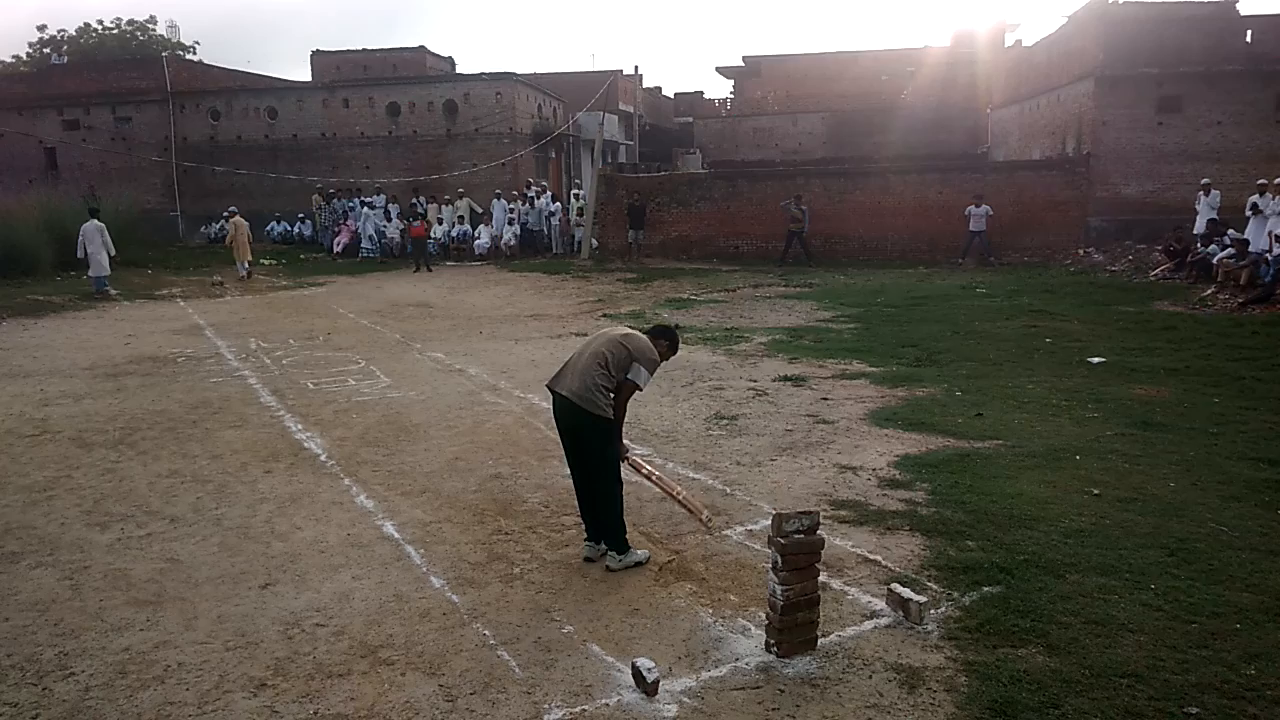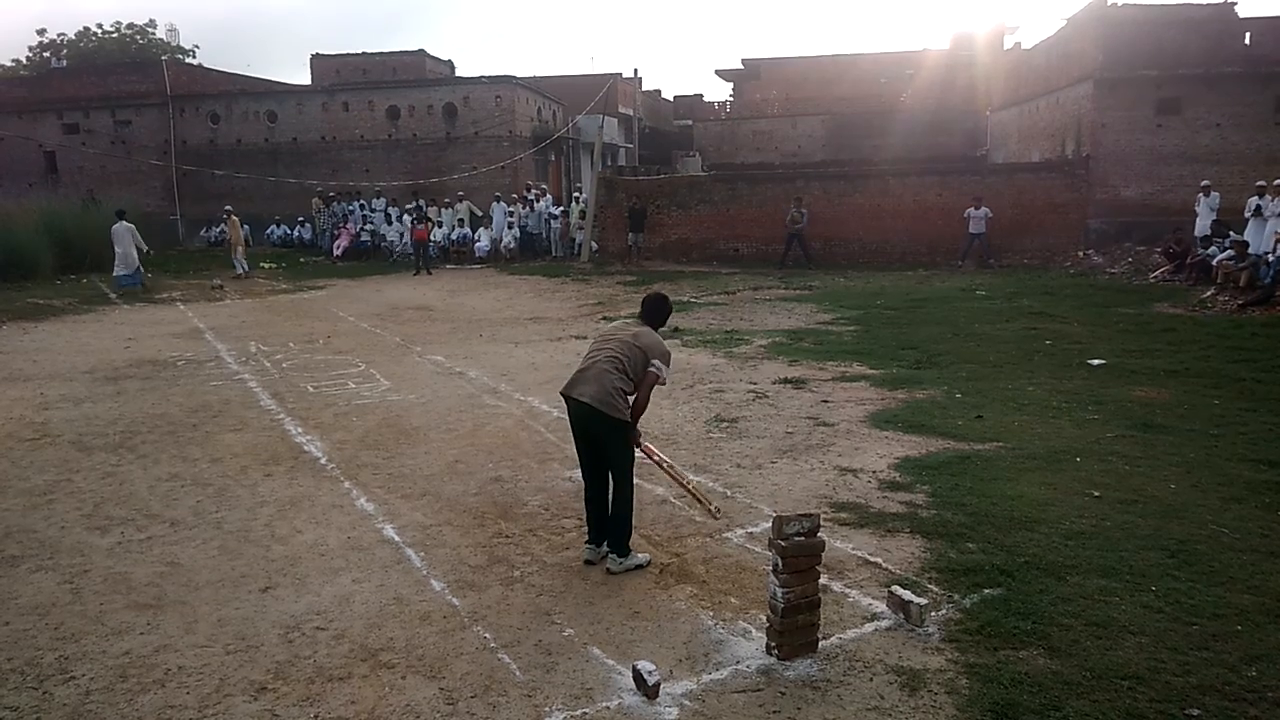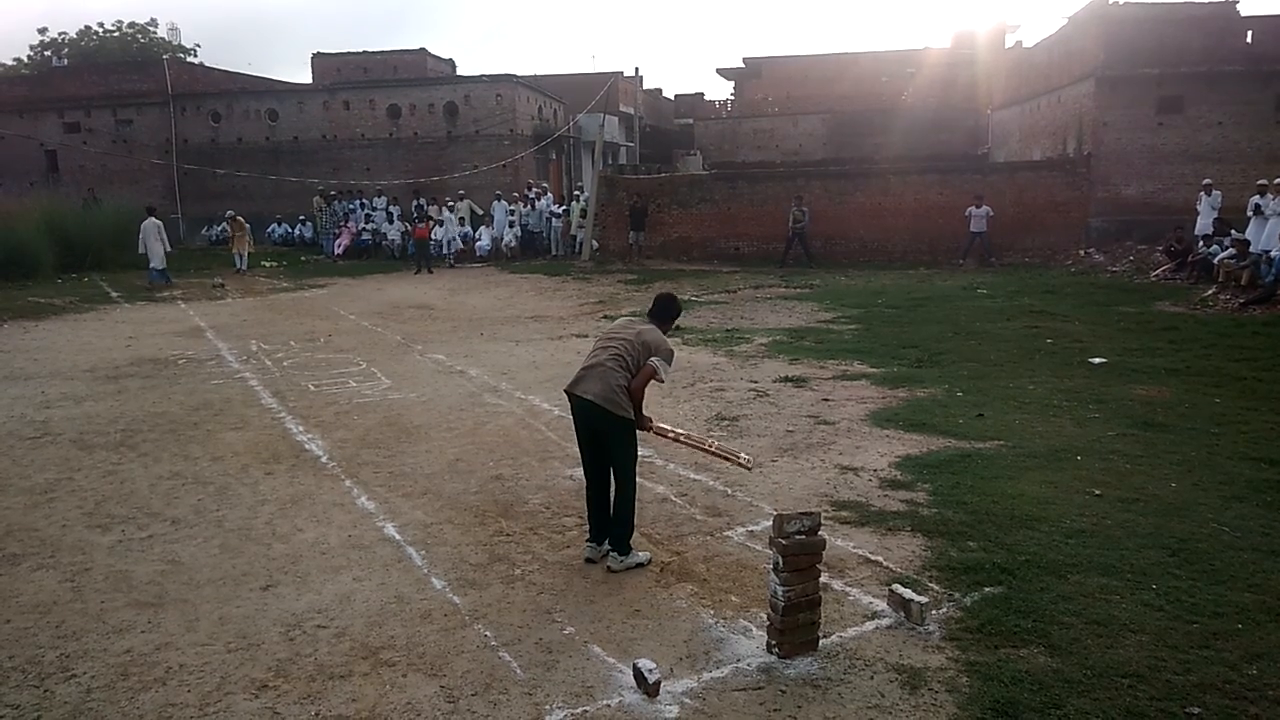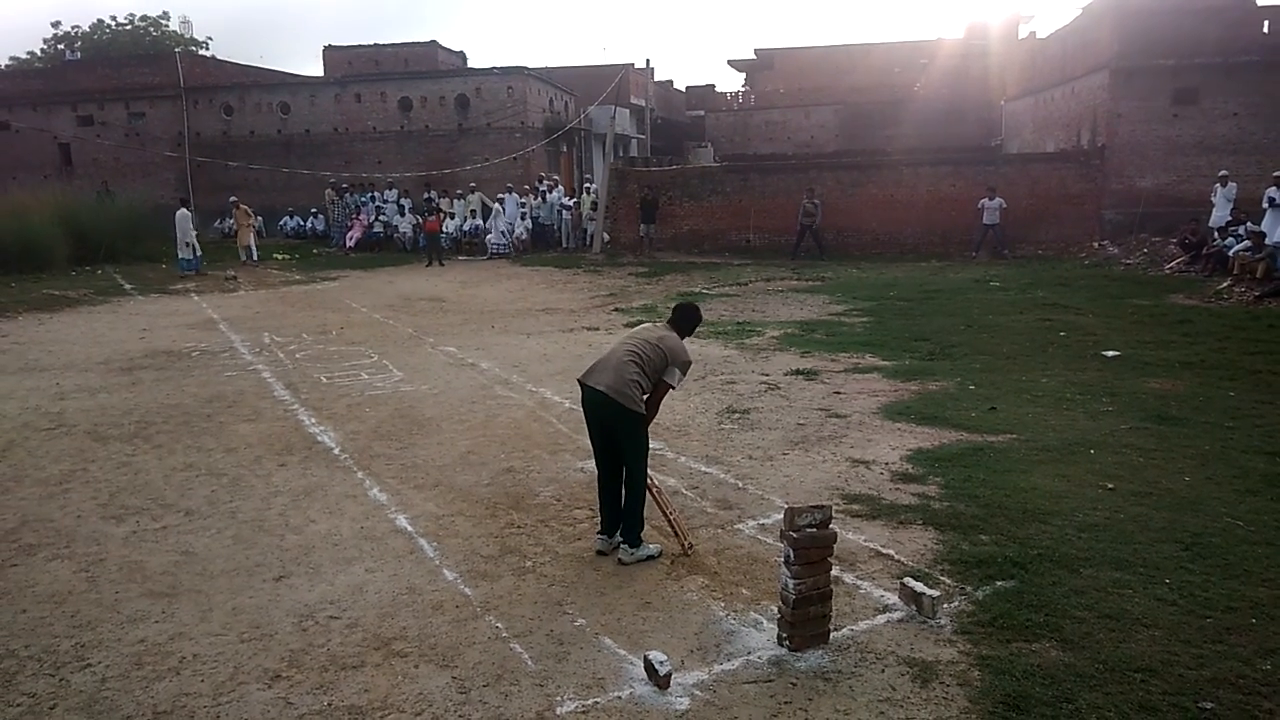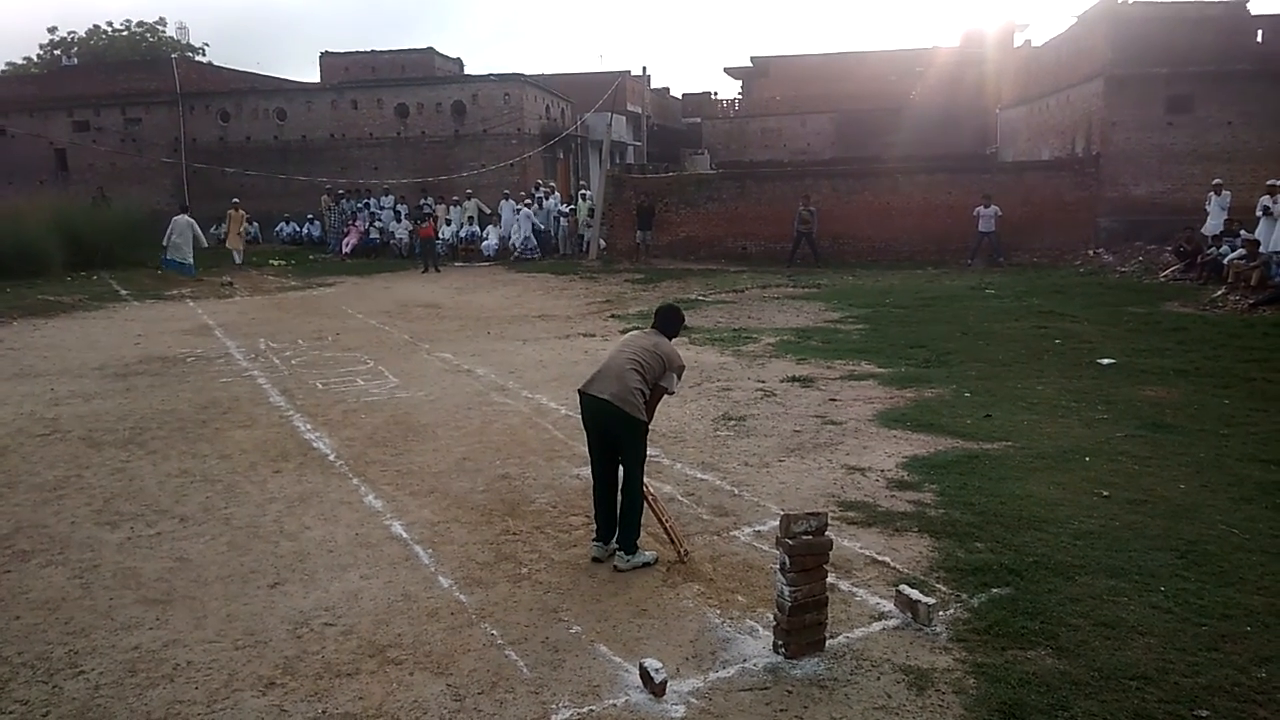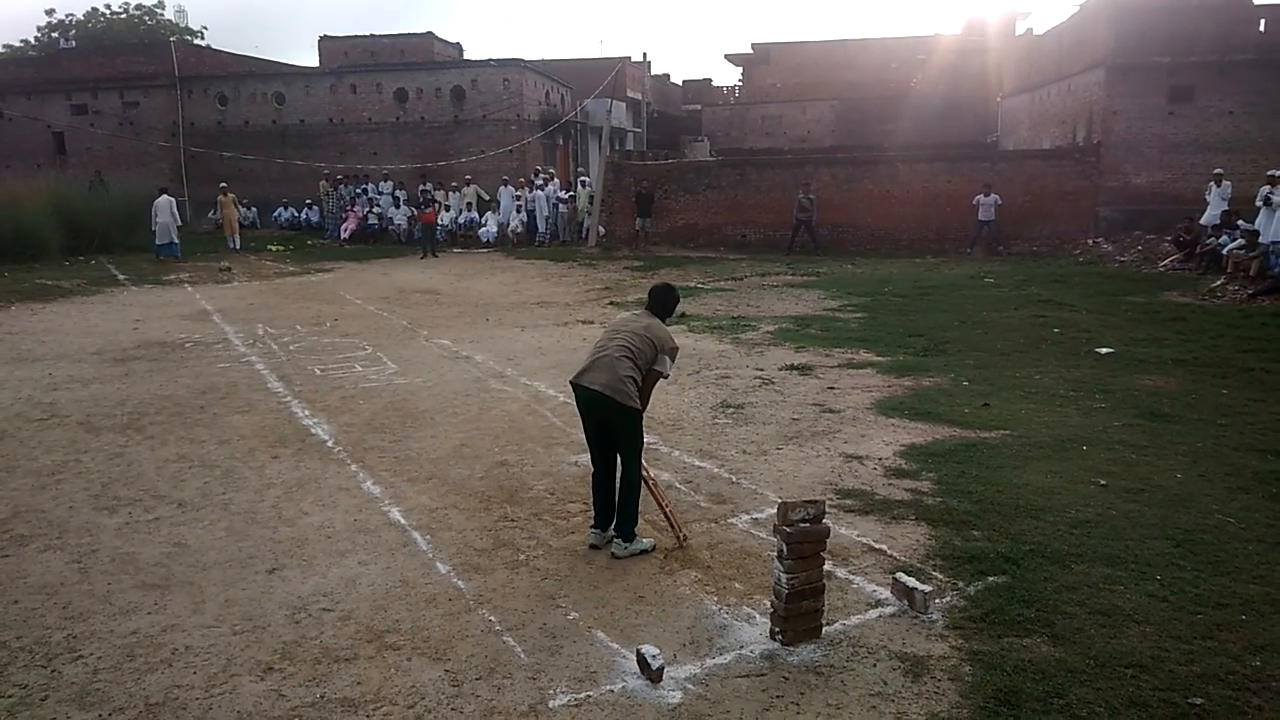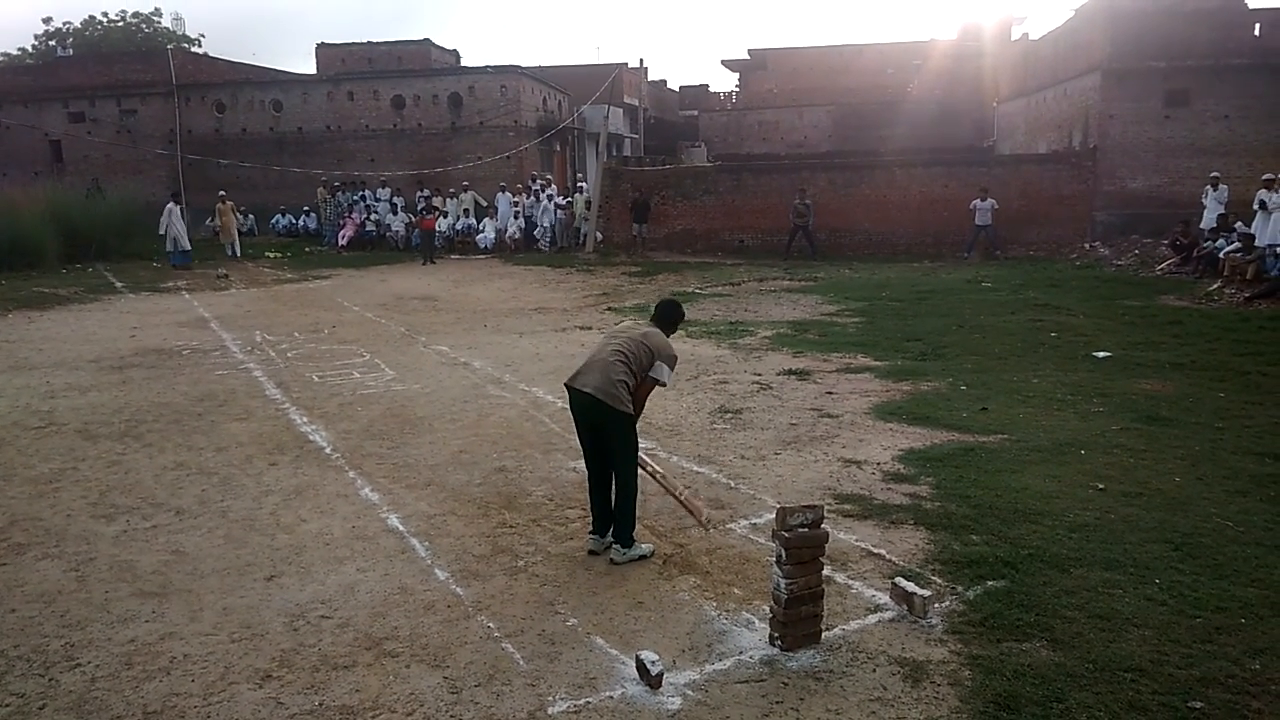
dt=0.7s
person 1, frame 1
left shoulder: (622, 334)
right shoulder: (649, 355)
right elbow: (620, 402)
left wrist: (610, 440)
right wrist: (616, 442)
left hip: (561, 396)
right hip: (588, 404)
left knee: (584, 478)
right knee: (608, 481)
left ankle: (594, 541)
right ankle: (618, 552)
person 1, frame 2
left shoulder: (615, 328)
right shoulder: (658, 349)
right elbow: (642, 396)
left wrist: (625, 426)
right wrist: (632, 428)
left hip: (575, 398)
right hip: (607, 408)
left knee: (594, 480)
right knee: (622, 484)
left ankle: (595, 544)
right ankle: (619, 554)
person 1, frame 3
left shoulder: (622, 323)
right shoulder: (662, 346)
right elbow: (635, 387)
left wrist: (632, 415)
right wrist: (639, 417)
left hip: (578, 396)
right hip: (610, 406)
left knee: (595, 477)
right knee: (624, 482)
left ankle: (595, 543)
right ankle: (620, 553)
person 1, frame 4
left shoulder: (645, 329)
right shoulder: (681, 355)
right elbow: (654, 401)
left wrist: (634, 429)
right wrist: (638, 431)
left hip: (591, 388)
right hip: (621, 400)
left knee: (607, 470)
right knee: (635, 476)
left ankle: (606, 535)
right ankle: (631, 545)
person 1, frame 5
left shoulder: (631, 336)
right shoulder: (674, 359)
right elbow: (651, 404)
right wrist: (639, 432)
left hip: (590, 397)
right hip: (624, 407)
left knee: (602, 476)
right knee: (632, 482)
left ankle: (602, 543)
right ankle: (627, 553)
person 1, frame 6
left shoulder: (621, 320)
right shoulder: (667, 341)
right elbow: (646, 389)
right wrist: (633, 419)
left hip: (583, 386)
right hip: (617, 395)
left knee: (602, 464)
right knee: (631, 470)
left ankle: (600, 529)
right ankle: (625, 539)
person 1, frame 7
left shoulder: (624, 326)
right shoulder: (666, 351)
right elbow: (639, 396)
left wrist: (624, 424)
right wrist: (628, 427)
left hip: (578, 390)
right hip: (609, 399)
left knee: (597, 470)
right knee: (626, 476)
left ankle: (598, 535)
right ankle: (623, 545)
